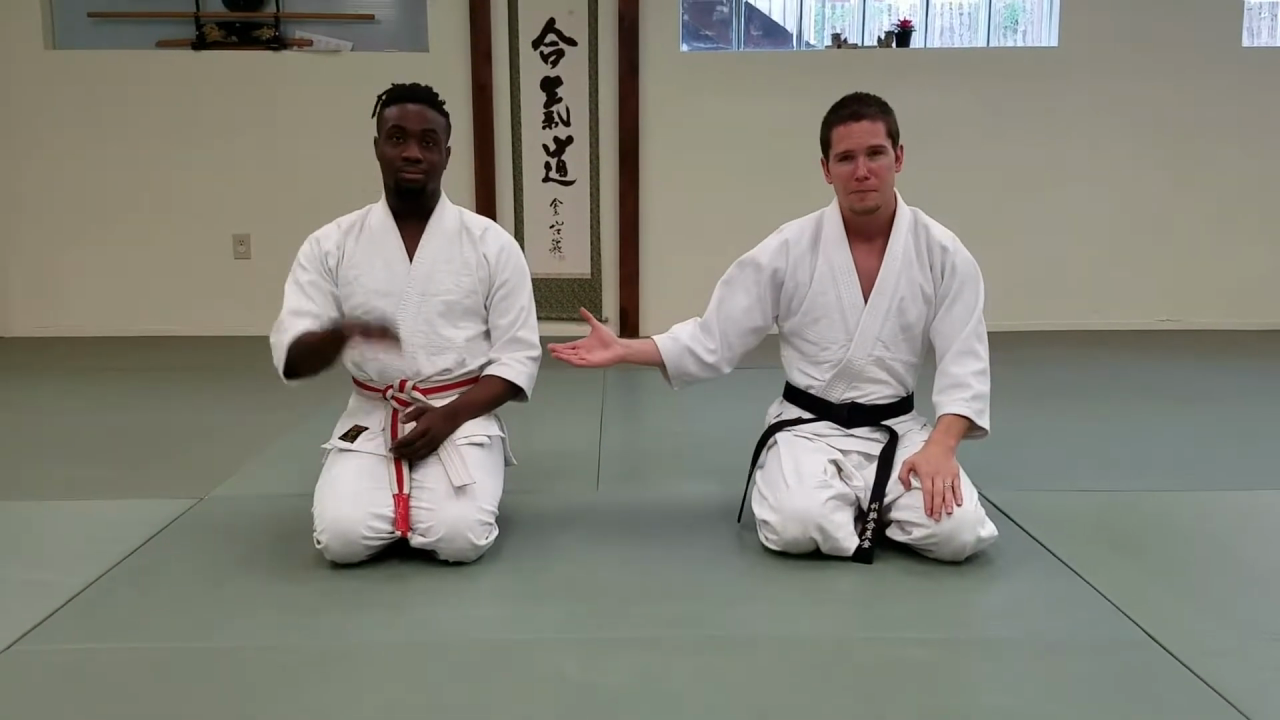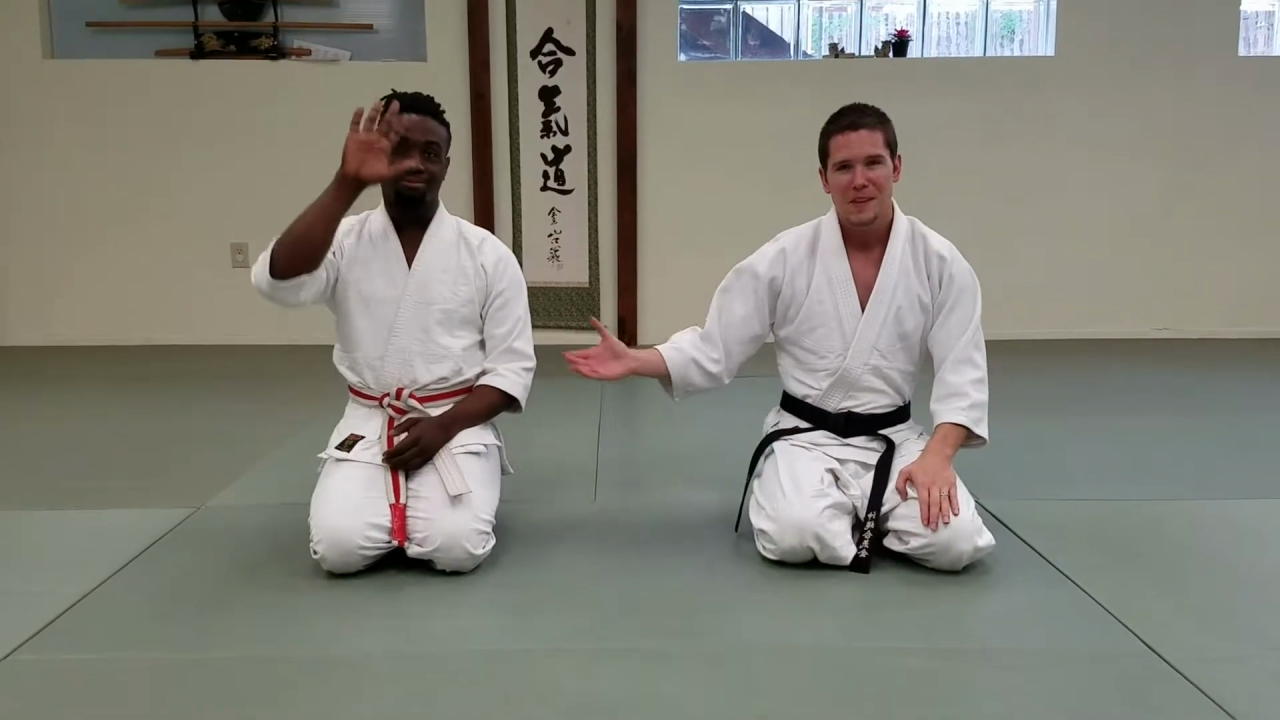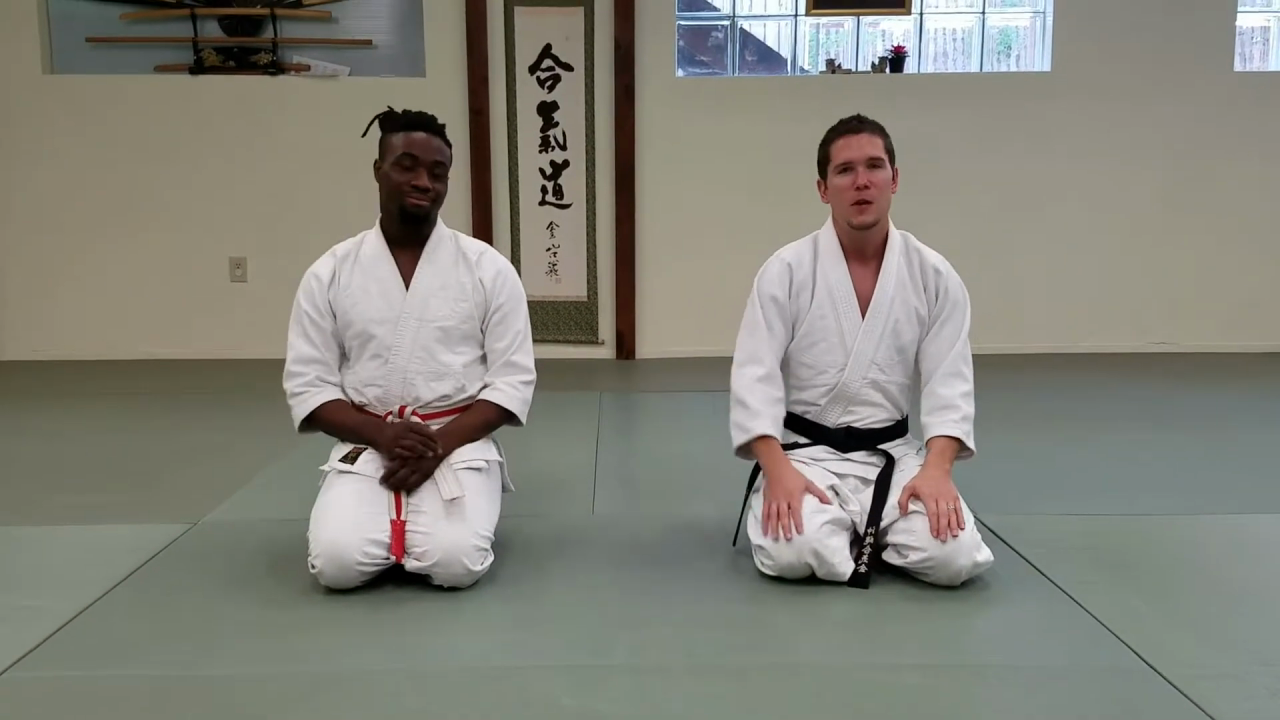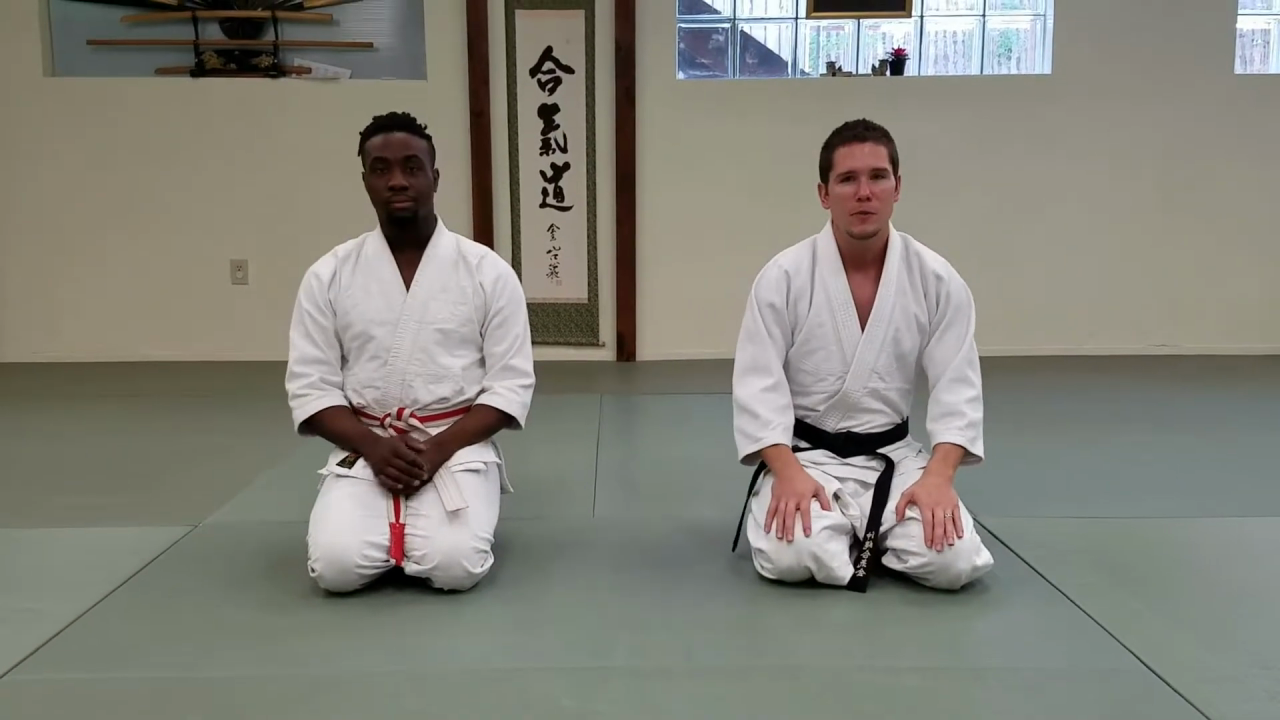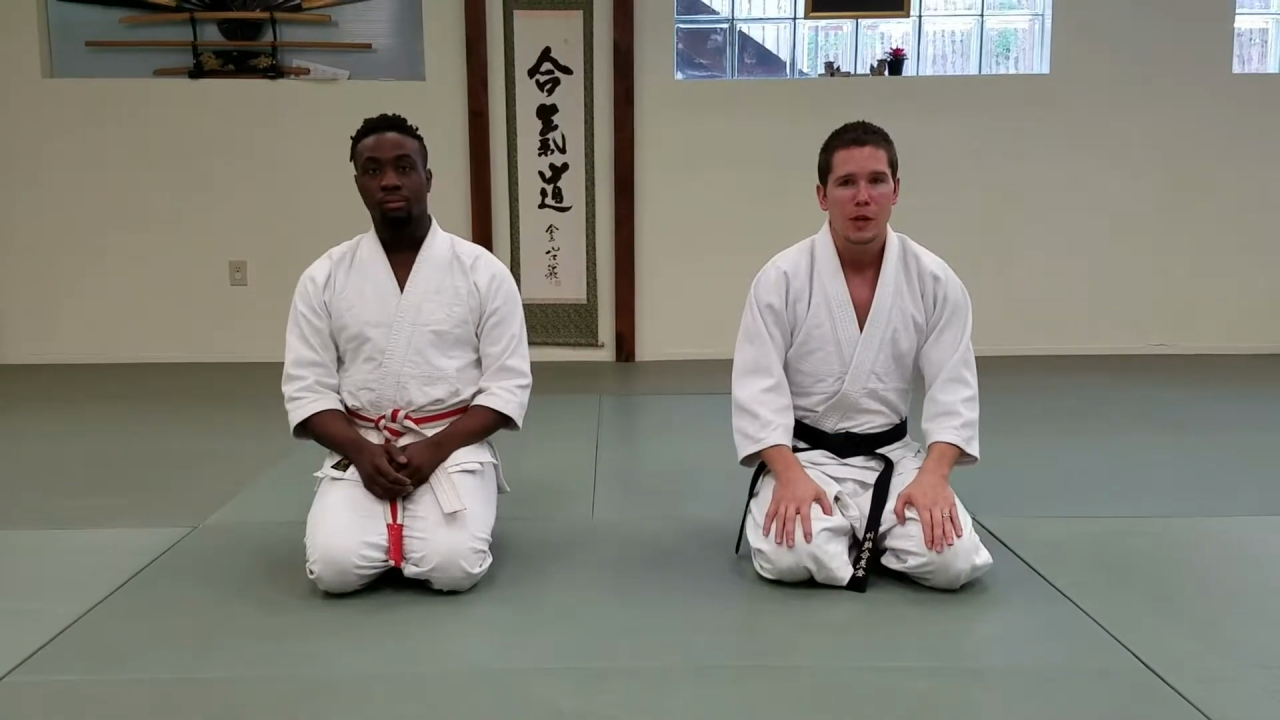
dt=0.4s
person 1, frame 1
left shoulder: (491, 244)
right shoulder: (333, 242)
left elbow: (518, 355)
right elbow: (291, 356)
left wrist: (448, 416)
right wrist: (341, 334)
left hip: (461, 417)
right hip: (369, 418)
left knee: (459, 539)
right knee: (342, 538)
left ankle: (437, 494)
right ankle: (400, 498)
person 1, frame 2
left shoulder: (487, 255)
right shoulder: (338, 240)
left elbow: (511, 365)
right elbow: (277, 281)
left wrist: (443, 426)
right wrist: (346, 184)
left hip: (456, 425)
right hip: (367, 425)
left knee: (455, 547)
right knee: (339, 548)
left ankle: (439, 499)
right ankle: (393, 505)
person 1, frame 3
left shoulder: (487, 268)
right shoulder: (329, 274)
left elbow: (513, 379)
right elbow: (307, 385)
left wrist: (440, 442)
right wrist: (384, 435)
left hip: (458, 442)
right hip: (369, 444)
left knee: (455, 562)
right knee: (338, 563)
left ankle: (441, 517)
right ankle: (396, 522)
person 1, frame 4
left shoulder: (488, 271)
right shoulder: (329, 275)
left elbow: (510, 385)
right elbow: (311, 387)
left wrist: (438, 448)
right wrist: (374, 445)
left hip: (457, 444)
right hip: (366, 447)
left knee: (454, 566)
right knee: (337, 568)
right ankle: (393, 524)
person 1, frame 5
left shoulder: (482, 271)
right shoulder: (324, 278)
left elbow: (508, 384)
right elbow: (307, 389)
left wrist: (434, 449)
right wrist: (362, 451)
left hip: (453, 444)
right hip: (361, 448)
left knee: (453, 567)
right knee: (335, 567)
left ankle: (421, 523)
right ankle: (391, 525)
person 2, frame 1
left shoulder: (942, 253)
right shoulder: (787, 249)
left elbow: (965, 362)
right elbow: (713, 339)
left wrist: (940, 447)
right wrist: (622, 350)
left hip: (897, 429)
right hip: (809, 427)
left knee: (957, 532)
right knee: (797, 526)
left ankle: (868, 505)
right ankle: (858, 506)
person 2, frame 2
left shoulder: (942, 263)
right shoulder: (784, 258)
left elbow: (963, 371)
right elbow: (713, 346)
left wrist: (938, 457)
right wrist: (634, 361)
left hip: (894, 438)
right hip: (804, 436)
left knee: (955, 544)
right knee: (791, 536)
left ankle: (860, 518)
right ankle: (845, 515)
person 2, frame 3
left shoulder: (933, 275)
right shoulder: (785, 270)
left elbow: (950, 384)
right elbow: (754, 378)
left wrist: (936, 470)
right wrist: (778, 468)
left hip: (893, 453)
right hip: (805, 452)
left knee: (952, 557)
right knee: (792, 552)
left ankle: (865, 533)
right ankle: (847, 532)
person 2, frame 4
left shoulder: (937, 280)
right shoulder: (783, 276)
left elbow: (957, 387)
right elbow: (758, 385)
left wrist: (938, 476)
right wrist: (789, 472)
left hip: (894, 456)
right hip: (806, 455)
left knee: (953, 561)
right knee: (792, 556)
left ankle: (865, 536)
right ankle: (851, 536)
person 2, frame 5
left shoulder: (935, 281)
right shoulder: (781, 277)
left elbow: (953, 388)
right elbow: (758, 388)
left wrist: (932, 477)
right wrist: (790, 476)
left hip: (893, 456)
right hip: (804, 455)
left knee: (952, 561)
right knee: (789, 557)
left ankle: (864, 536)
right ankle: (854, 537)
